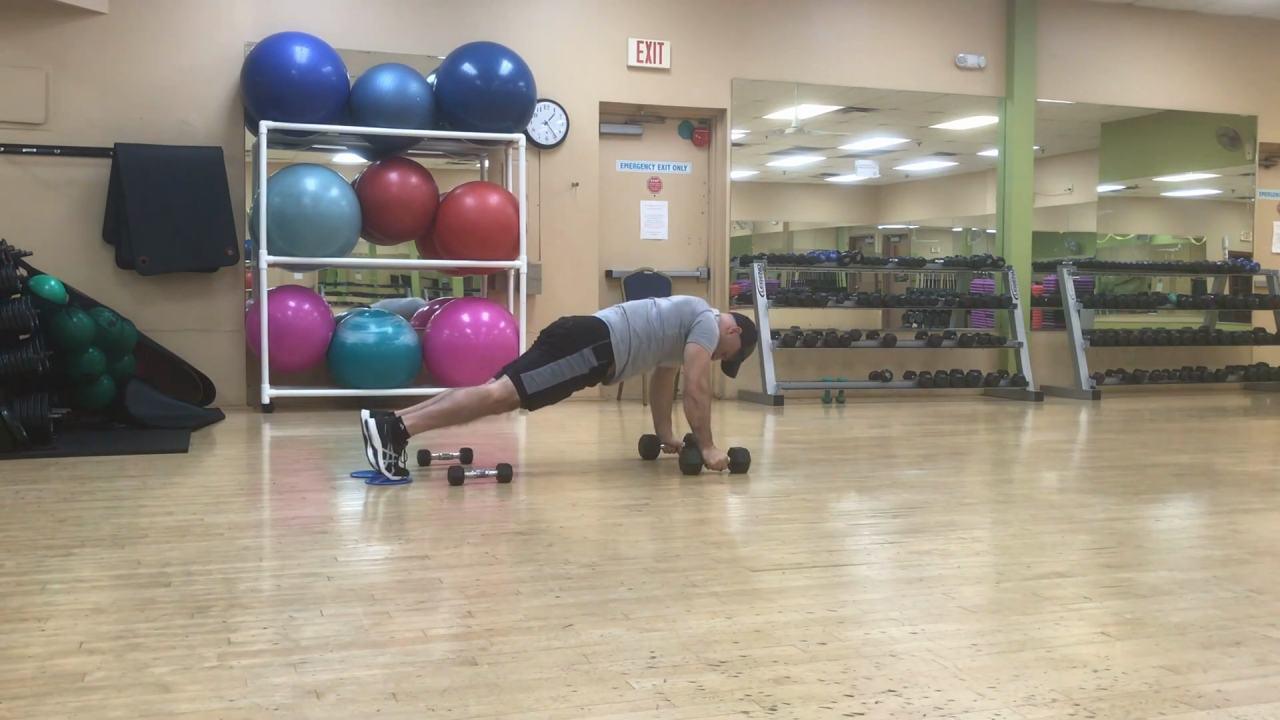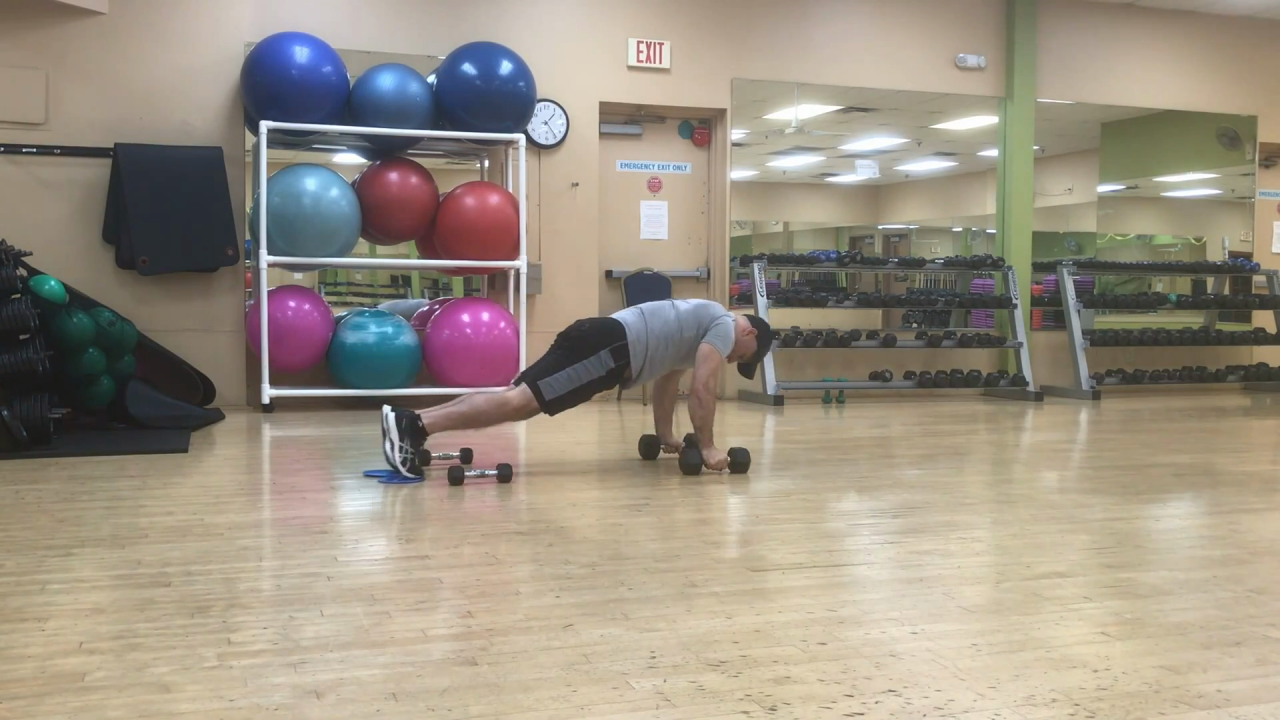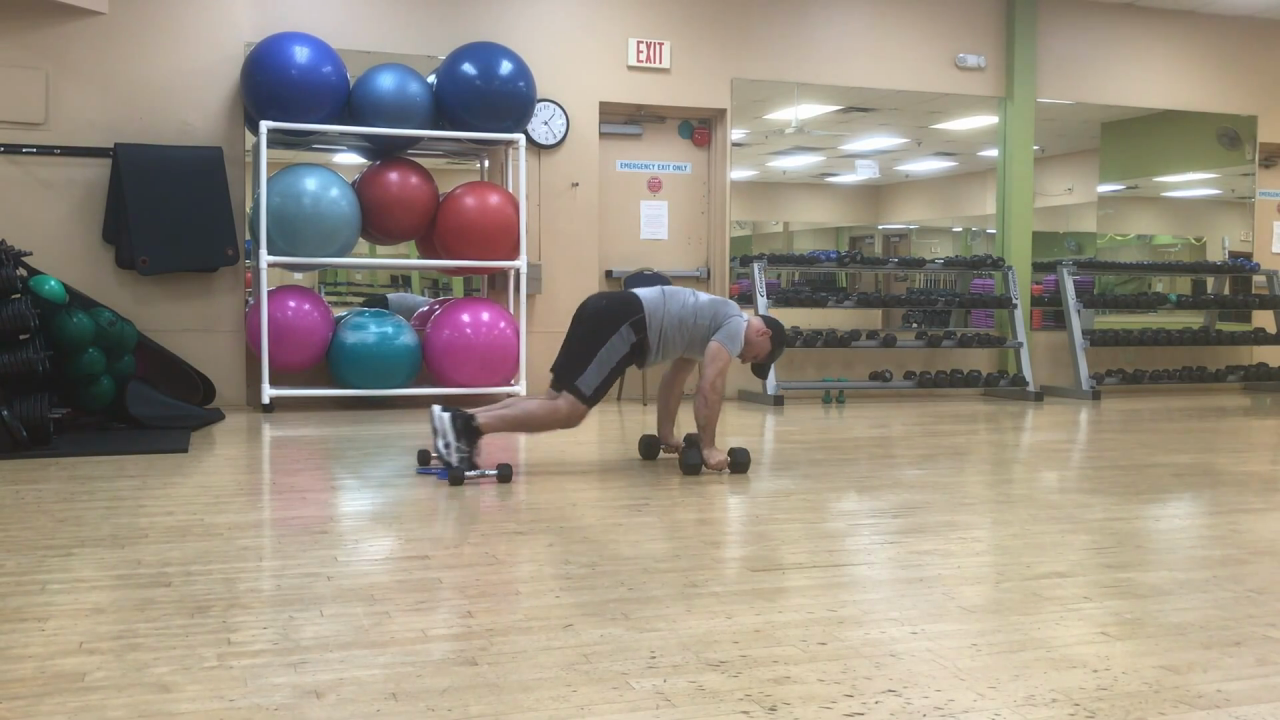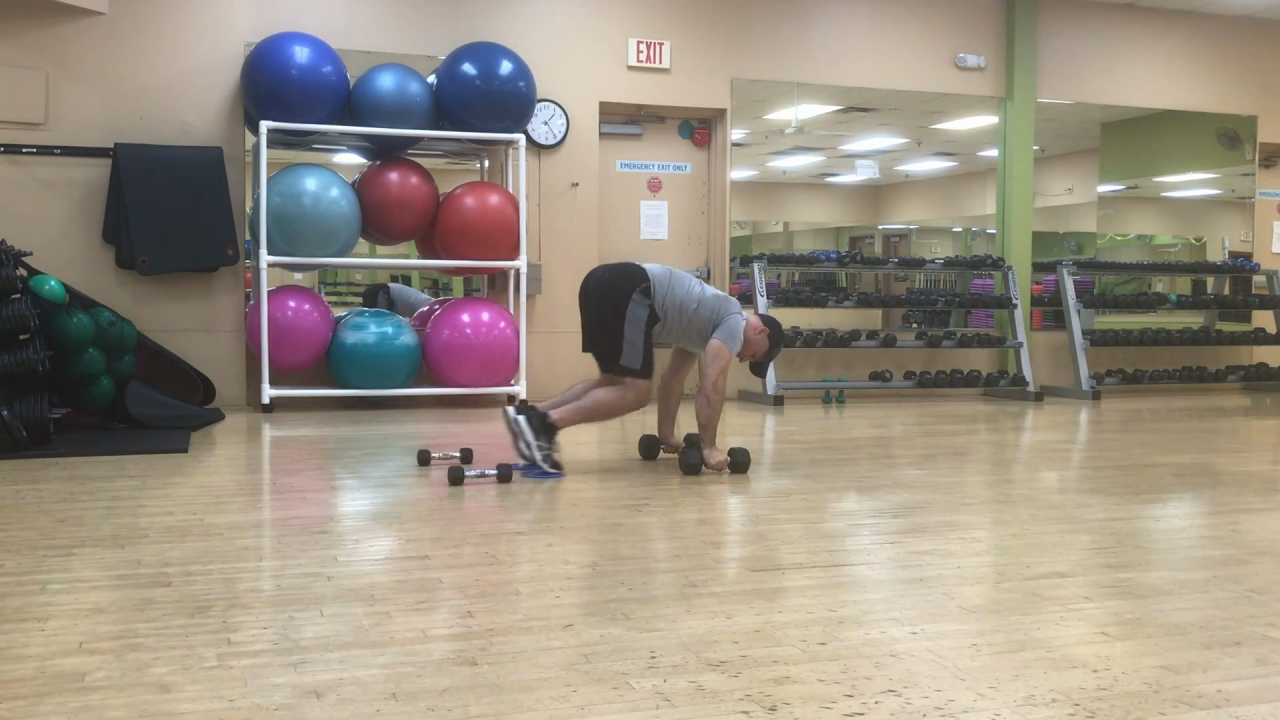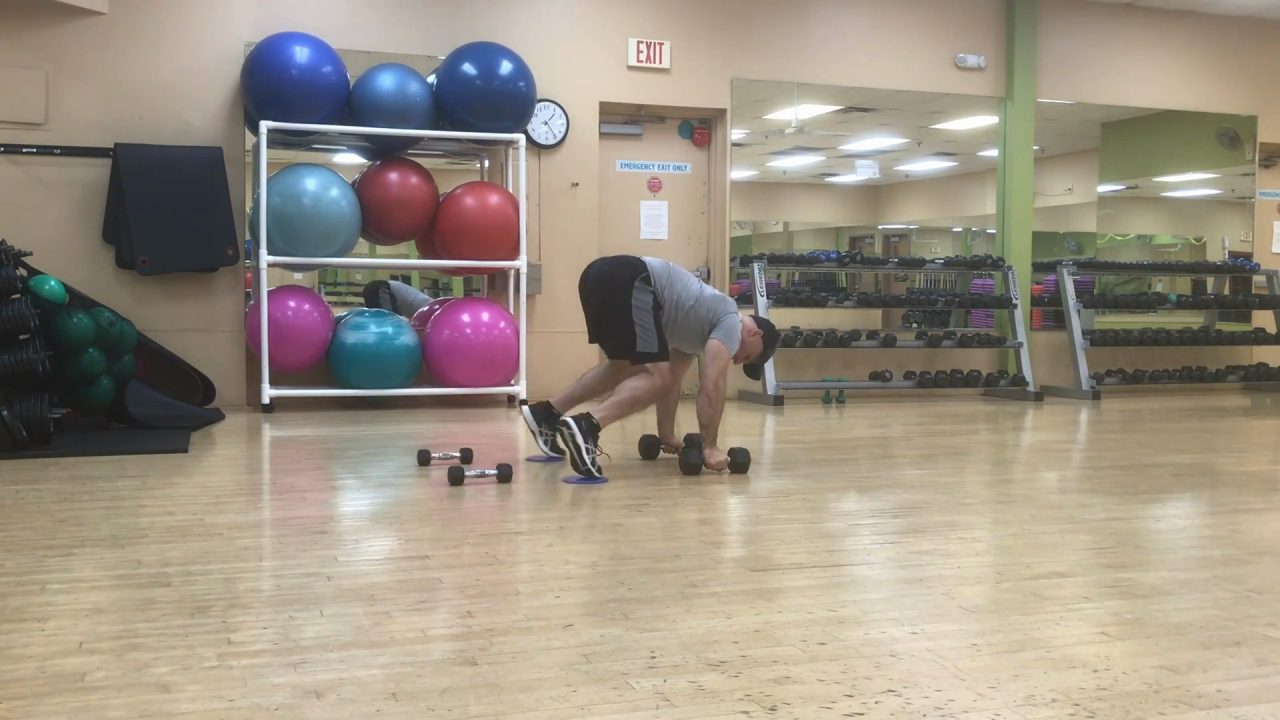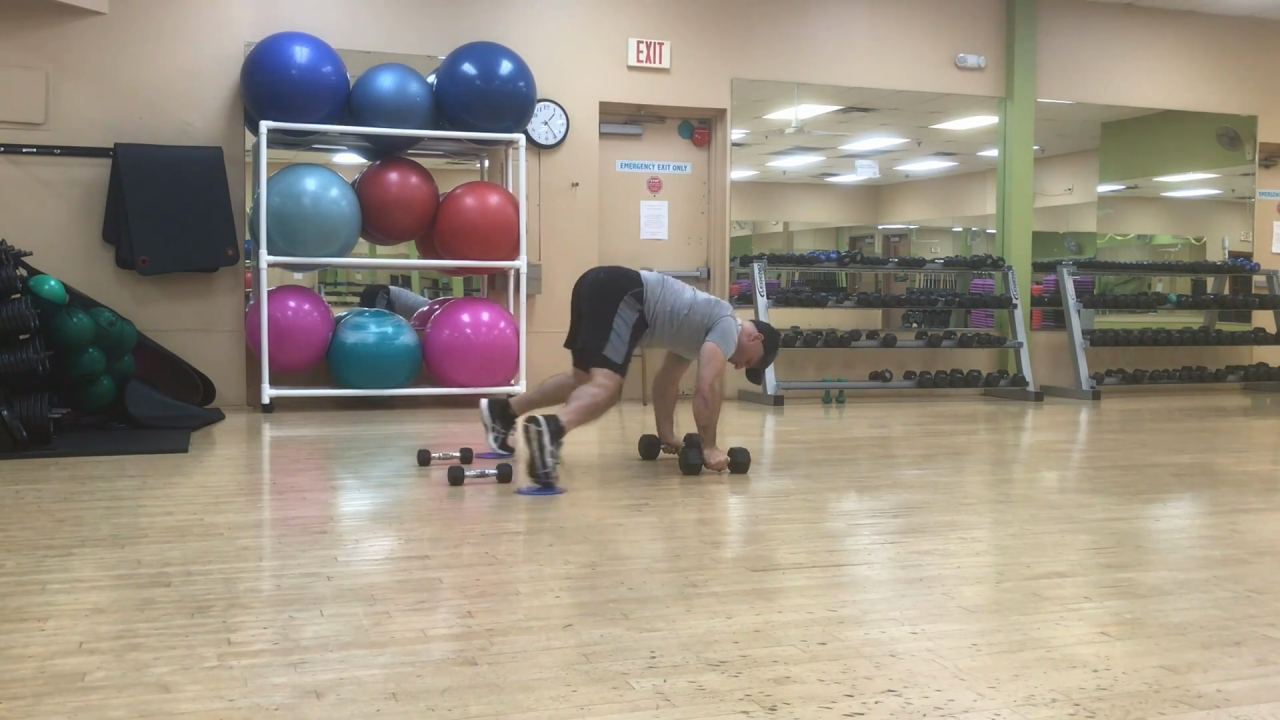
dt=0.2s
person 1, frame 1
left shoulder: (686, 326)
right shoulder: (707, 324)
left elbow: (662, 378)
right elbow: (695, 389)
left wrist: (666, 435)
right wrist: (706, 447)
left hip: (589, 340)
right hip: (594, 346)
left knee: (497, 393)
right knee: (499, 395)
left ankle: (392, 421)
right ankle: (396, 428)
person 1, frame 2
left shoulder: (702, 325)
right shoulder: (724, 327)
left elbow: (667, 379)
right elbow: (702, 389)
left wrist: (666, 436)
right wrist: (707, 447)
left hip: (605, 340)
right hip: (612, 347)
left knee: (514, 397)
right knee: (518, 402)
left ankle: (411, 420)
right ankle: (414, 425)
person 1, frame 3
left shoulder: (712, 324)
right shoulder: (735, 326)
left elbow: (673, 380)
right elbow: (709, 387)
left wrist: (666, 436)
right wrist: (708, 447)
left hip: (611, 315)
right hip: (625, 320)
left knee: (558, 399)
right knee: (567, 410)
left ankle: (463, 420)
right ankle: (467, 424)
person 1, frame 4
left shoulder: (711, 324)
right shoulder: (733, 324)
left elbow: (672, 377)
right elbow: (712, 386)
left wrist: (666, 437)
right wrist: (709, 448)
left hip: (610, 285)
right hip: (629, 291)
left knee: (617, 384)
right knee: (634, 393)
left ankle: (534, 417)
right ankle: (544, 423)
person 1, frame 5
left shoulder: (703, 326)
right shoulder: (730, 324)
left elbow: (673, 376)
right elbow: (711, 386)
left wrist: (666, 436)
right wrist: (709, 447)
left hip: (604, 275)
right hip: (628, 280)
left knee: (624, 368)
right knee: (655, 377)
left ankle: (547, 412)
right ankle: (586, 426)
person 1, frame 6
left shoulder: (699, 332)
right shoulder: (728, 327)
left elbow: (667, 380)
right elbow: (708, 388)
left wrist: (666, 437)
right wrist: (709, 448)
left hip: (599, 287)
right hip: (619, 294)
left knee: (584, 378)
right knee: (604, 386)
left ankle: (503, 411)
right ankle: (553, 429)
